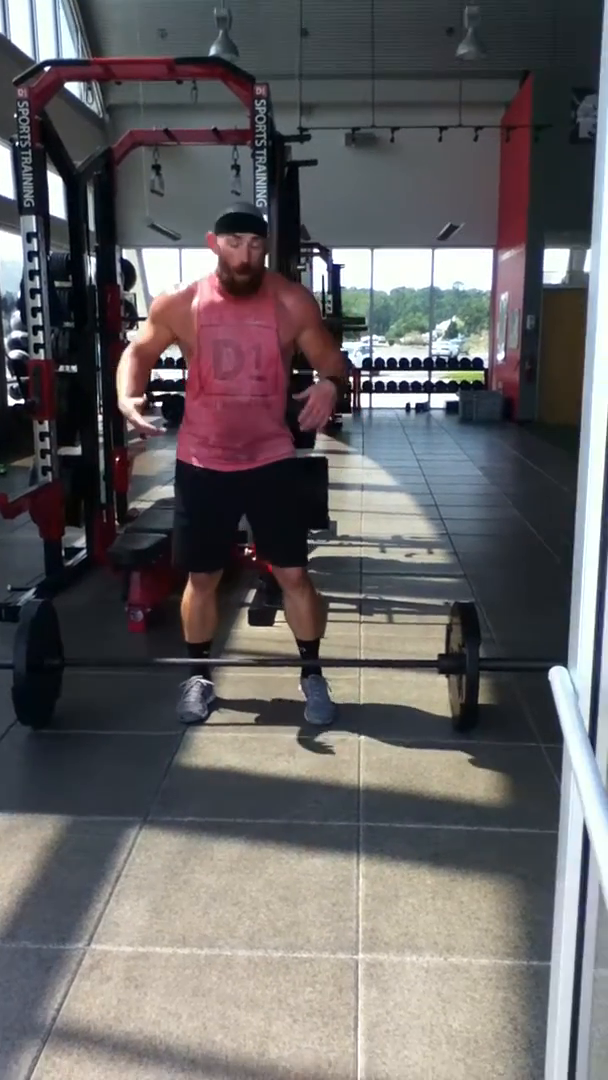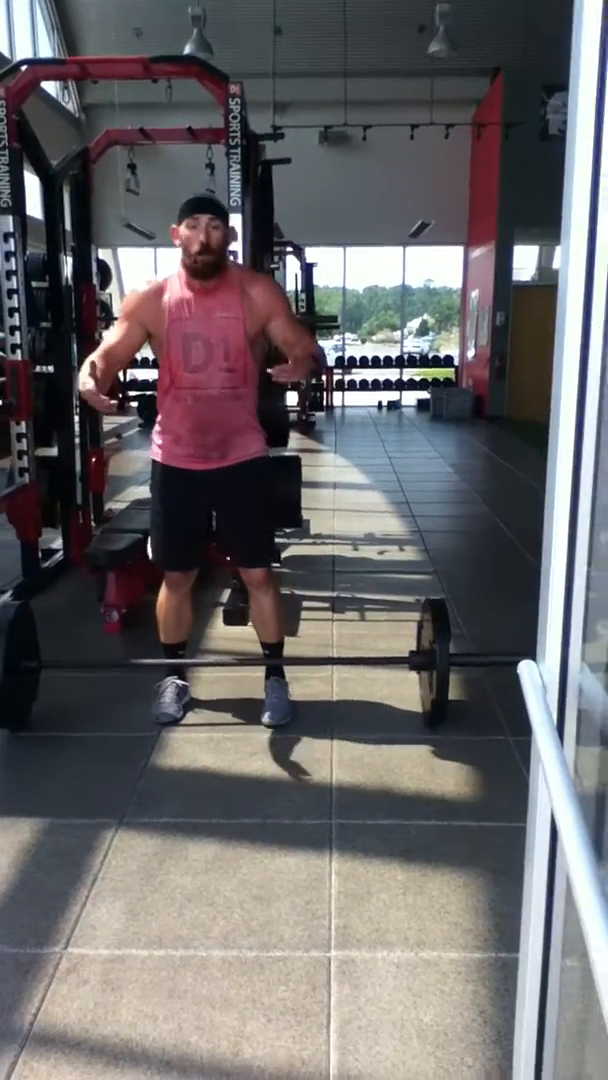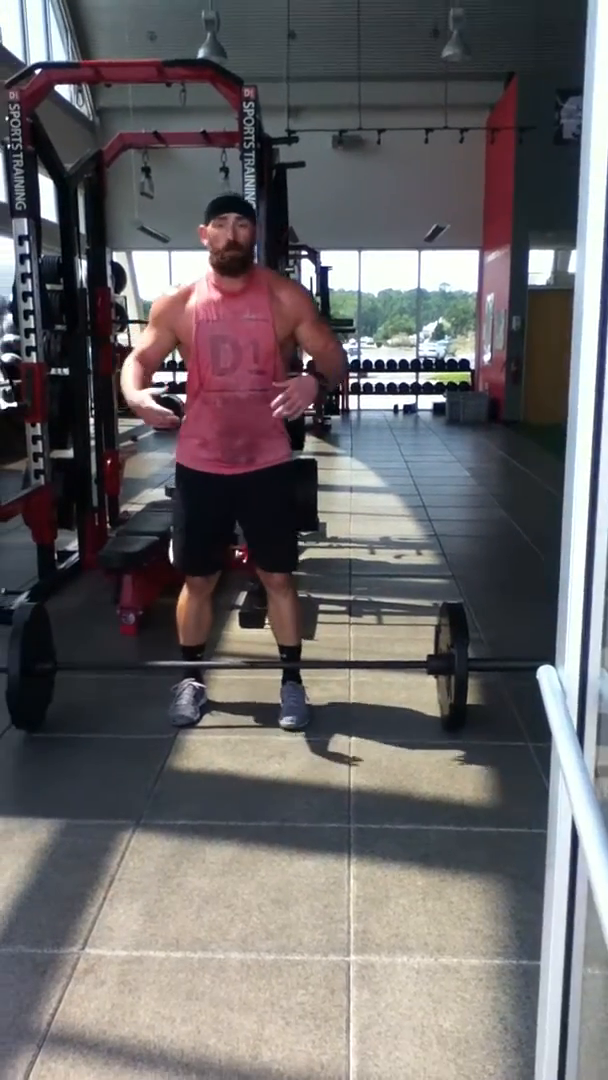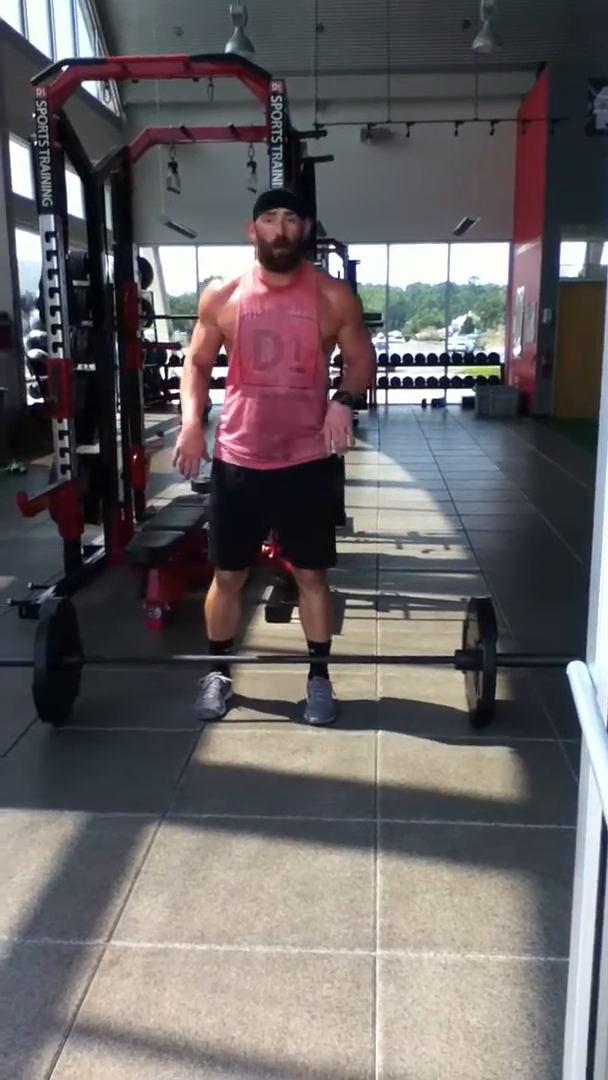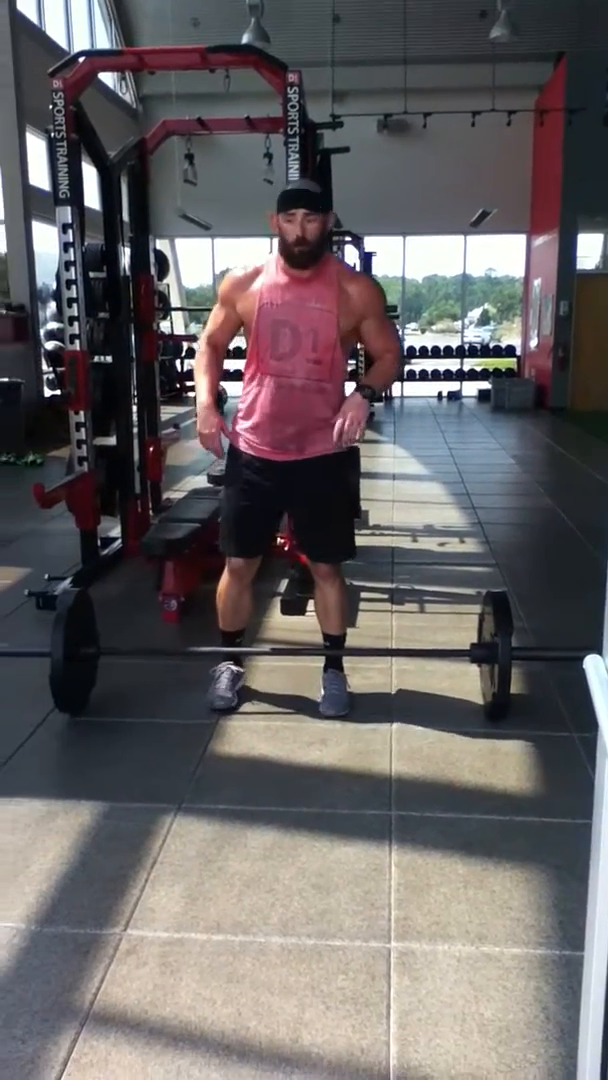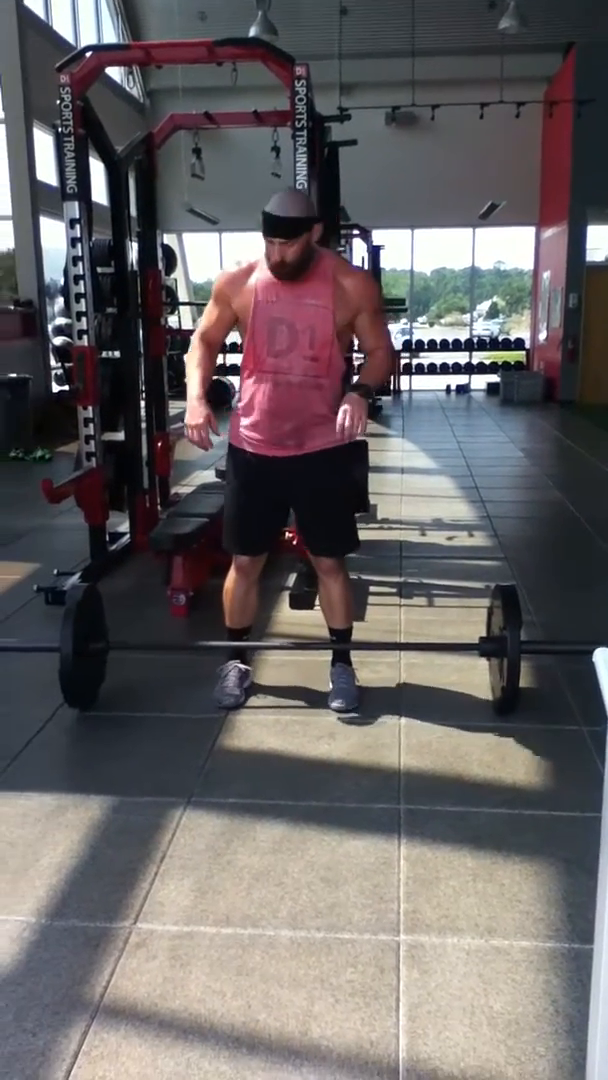
dt=0.2s
person 1, frame 1
left shoulder: (293, 301)
right shoulder: (178, 304)
left elbow: (330, 357)
right elbow: (137, 352)
left wrist: (331, 387)
right wrist: (128, 395)
left hip: (270, 459)
right hip: (202, 463)
left knee: (293, 573)
right knee: (201, 577)
left ankle: (312, 674)
right ankle: (200, 675)
person 1, frame 2
left shoulder: (260, 293)
right shoulder: (149, 301)
left elbow: (306, 347)
right elbow: (107, 355)
left wrist: (301, 363)
right wrist: (88, 380)
left hip: (242, 458)
right hip: (176, 462)
left knee: (258, 573)
right knee: (176, 577)
left ankle: (274, 675)
right ankle: (175, 675)
person 1, frame 3
left shoulder: (288, 297)
right shoulder: (176, 304)
left elbow: (333, 356)
right elbow: (140, 360)
left wrist: (314, 380)
right wrist: (136, 393)
left hip: (268, 463)
right hip: (200, 465)
left knee: (277, 577)
right knee: (197, 580)
left ankle: (291, 679)
right ankle: (192, 677)
person 1, frame 4
left shoulder: (334, 296)
right shoulder: (221, 297)
left elbow: (361, 359)
right elbow: (197, 363)
left wrist: (342, 402)
right wrist: (190, 423)
left hip: (306, 460)
right hip: (237, 460)
left knee: (310, 574)
right knee: (228, 574)
left ankle: (318, 675)
right ankle: (218, 671)
person 1, frame 5
left shoulder: (356, 291)
right shoulder: (242, 286)
left elbow: (388, 354)
right elbow: (211, 345)
left wrist: (362, 395)
right wrist: (206, 403)
left hip: (321, 454)
right hip: (252, 451)
left knee: (325, 567)
right knee: (238, 564)
left ankle: (333, 668)
right ankle: (229, 662)
person 1, frame 6
left shoulder: (353, 285)
right shoulder: (236, 283)
left elbow: (380, 351)
right elbow: (204, 341)
left wrist: (359, 392)
right wrist: (196, 397)
left hip: (321, 448)
right hip: (252, 447)
left knee: (330, 561)
right knee: (244, 561)
left ankle: (340, 663)
right ankle: (236, 659)
